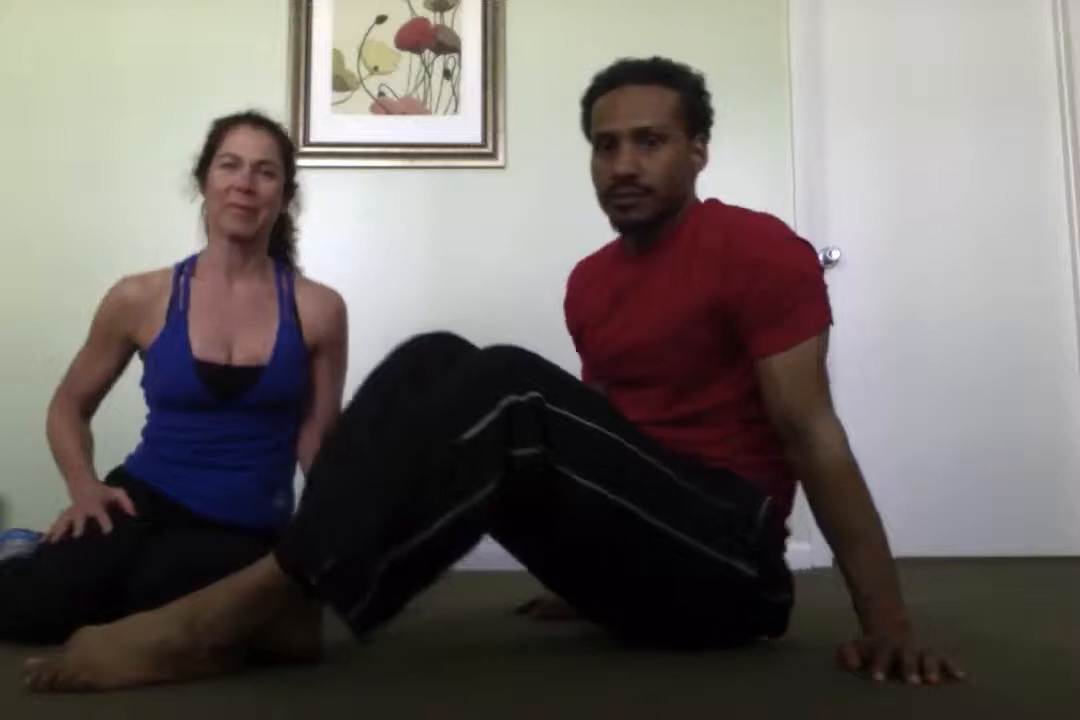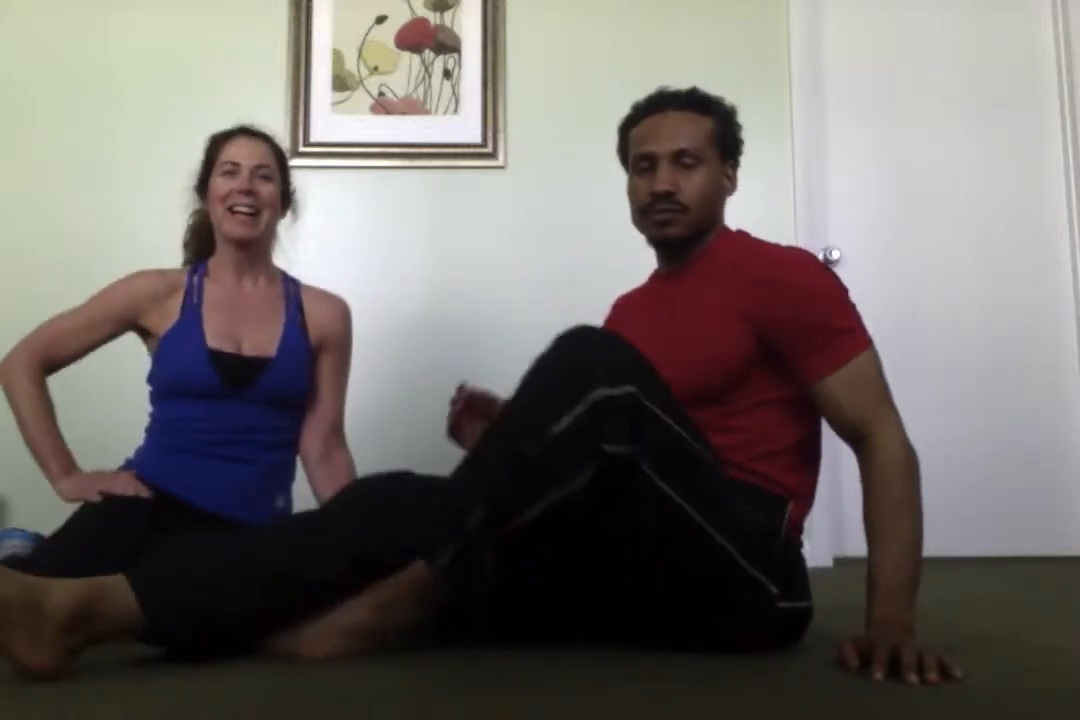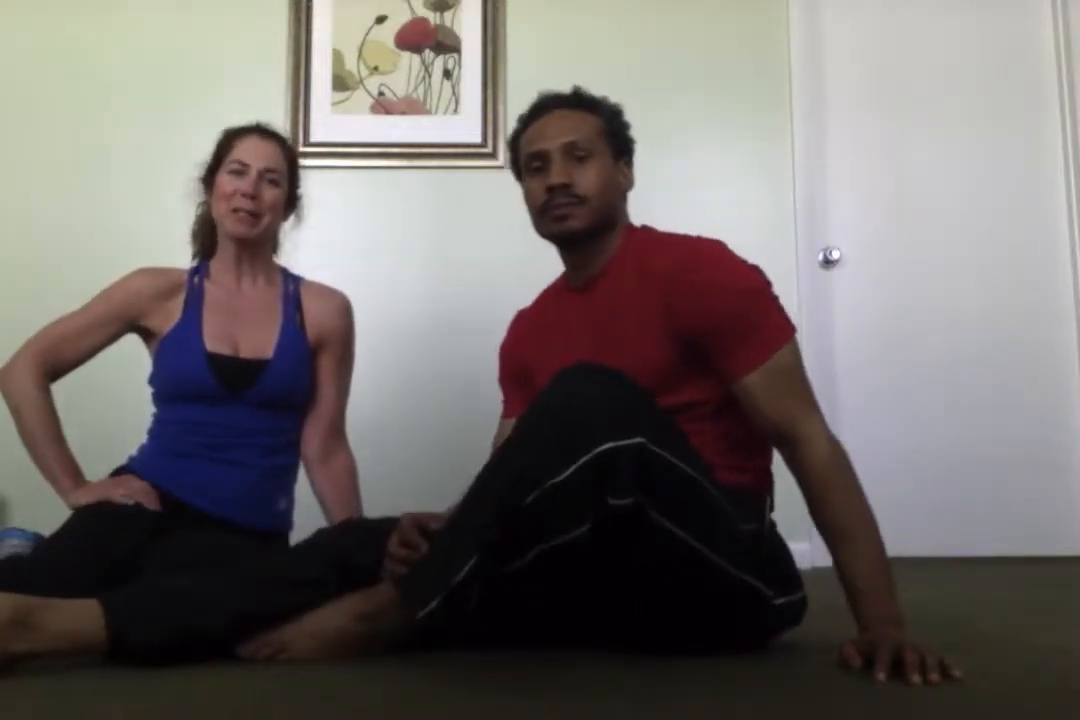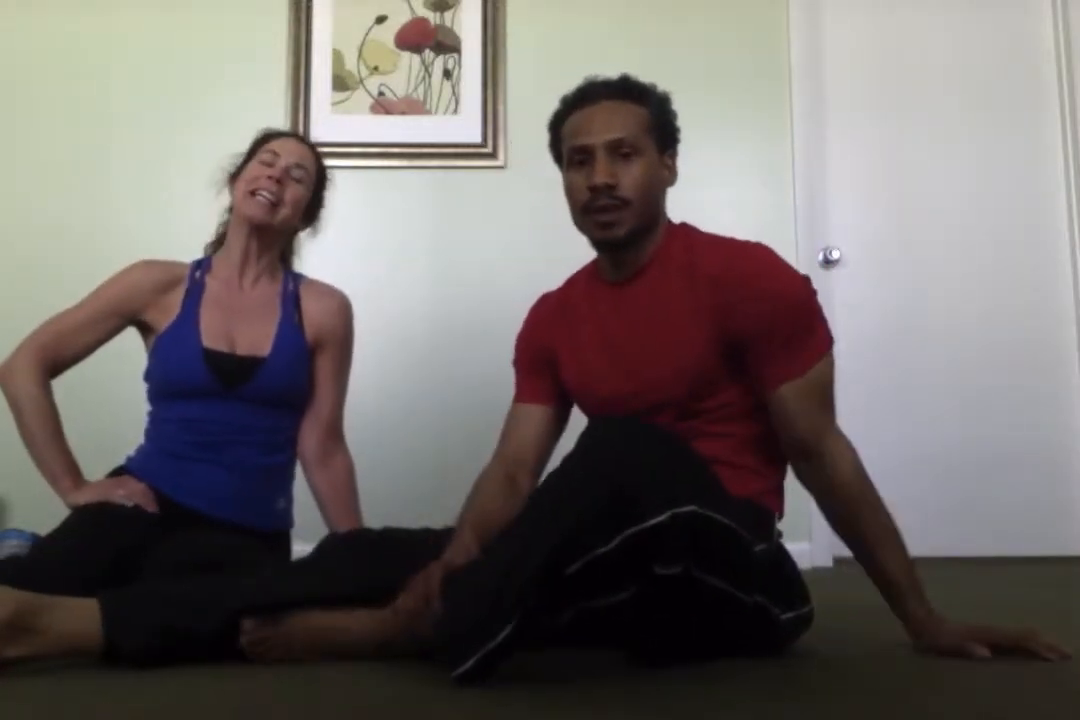
dt=1s
person 1, frame 1
left shoulder: (756, 250)
right shoulder: (588, 280)
left elbow: (810, 434)
left wrist: (887, 624)
right wrist: (578, 573)
left hip: (723, 563)
right hip: (628, 562)
left knee: (508, 386)
right knee: (435, 362)
left ankle: (232, 612)
right ankle: (294, 599)
person 1, frame 2
left shoulder: (784, 279)
right shoulder: (630, 312)
left elbow: (882, 441)
left wrist: (890, 621)
right wrist: (517, 446)
left hip: (743, 577)
right hip: (633, 568)
left knee: (590, 362)
right knee: (402, 501)
left ankle: (394, 606)
right ankle: (93, 606)
person 1, frame 3
left shoulder: (700, 273)
right shoulder: (530, 331)
left elbow: (807, 441)
right elbow: (518, 481)
left wrist: (882, 625)
right wrist: (445, 534)
left hip: (726, 571)
right hip: (605, 572)
left knee: (592, 401)
right knee: (367, 542)
left ankle: (390, 615)
person 1, frame 4
left shoulder: (748, 278)
right shoulder: (553, 320)
left elbow: (820, 454)
right elbow: (513, 475)
left wrist: (924, 622)
right wrist: (453, 563)
left hip: (738, 570)
right hip: (617, 573)
left knee: (633, 448)
right knee: (375, 553)
left ankle: (410, 634)
person 2, frame 1
left shoulder: (317, 309)
right shoulder: (139, 299)
left elbow: (318, 441)
right elbow: (70, 408)
right wrist: (85, 488)
left hip: (248, 530)
right hip: (146, 502)
person 2, frame 2
left shoulder: (323, 314)
right shoulder: (157, 294)
left elbow: (323, 447)
right wrist: (67, 476)
left hip: (247, 528)
right hip: (148, 498)
person 2, frame 3
left shoulder: (323, 311)
right shoulder: (158, 293)
left elbow: (324, 449)
right wrist: (74, 488)
left hip: (249, 532)
right hip: (151, 502)
person 2, frame 4
left shoulder: (323, 309)
right shoulder: (159, 286)
left elbow: (322, 448)
right wrist: (73, 487)
left hip: (249, 533)
right hip: (148, 504)
